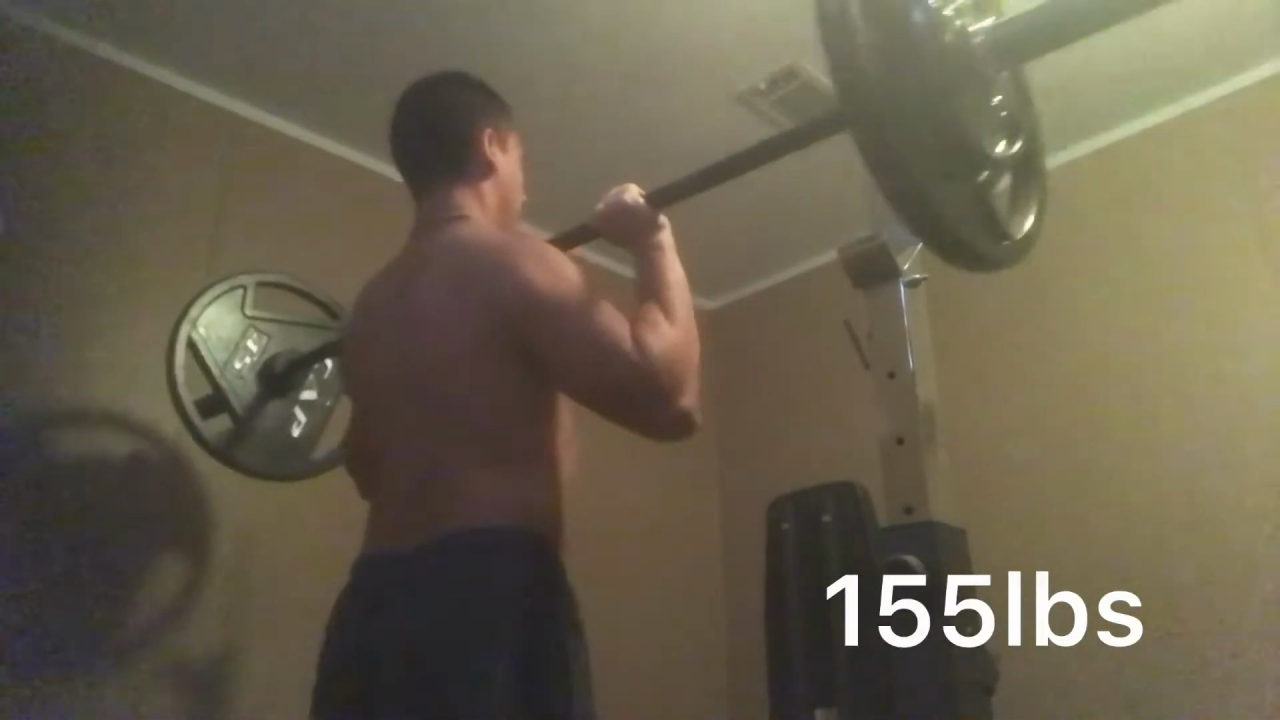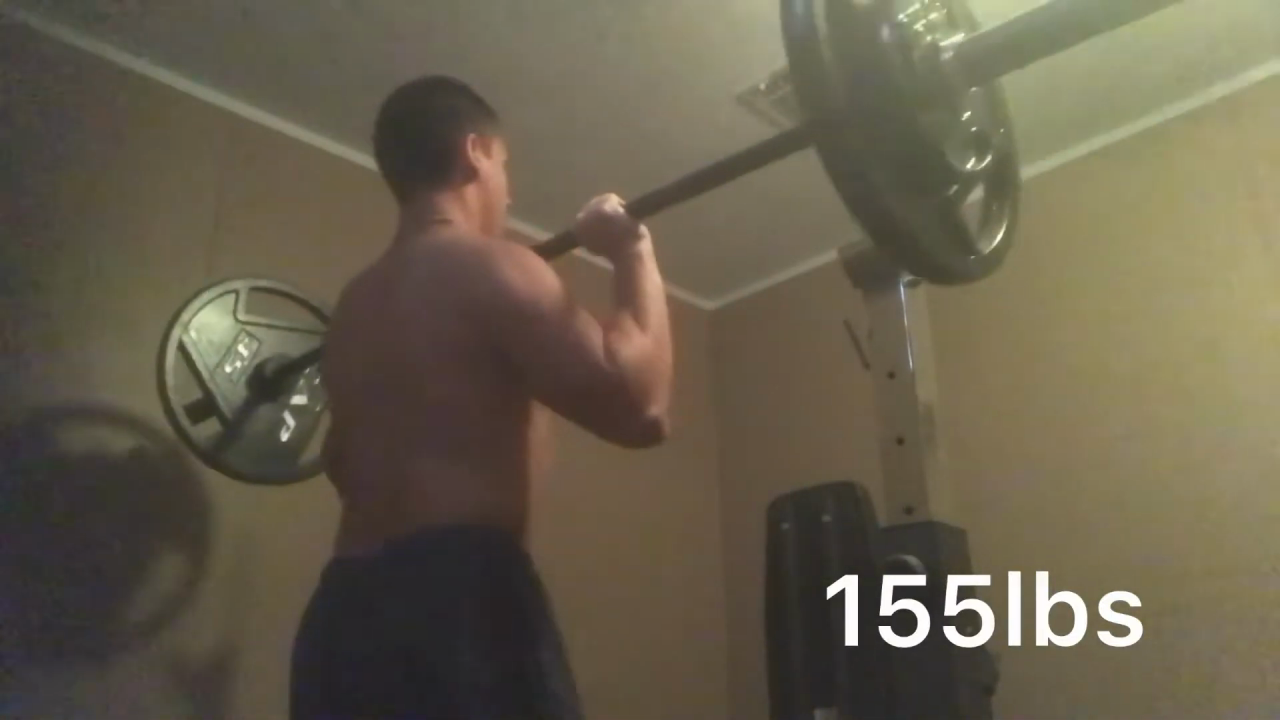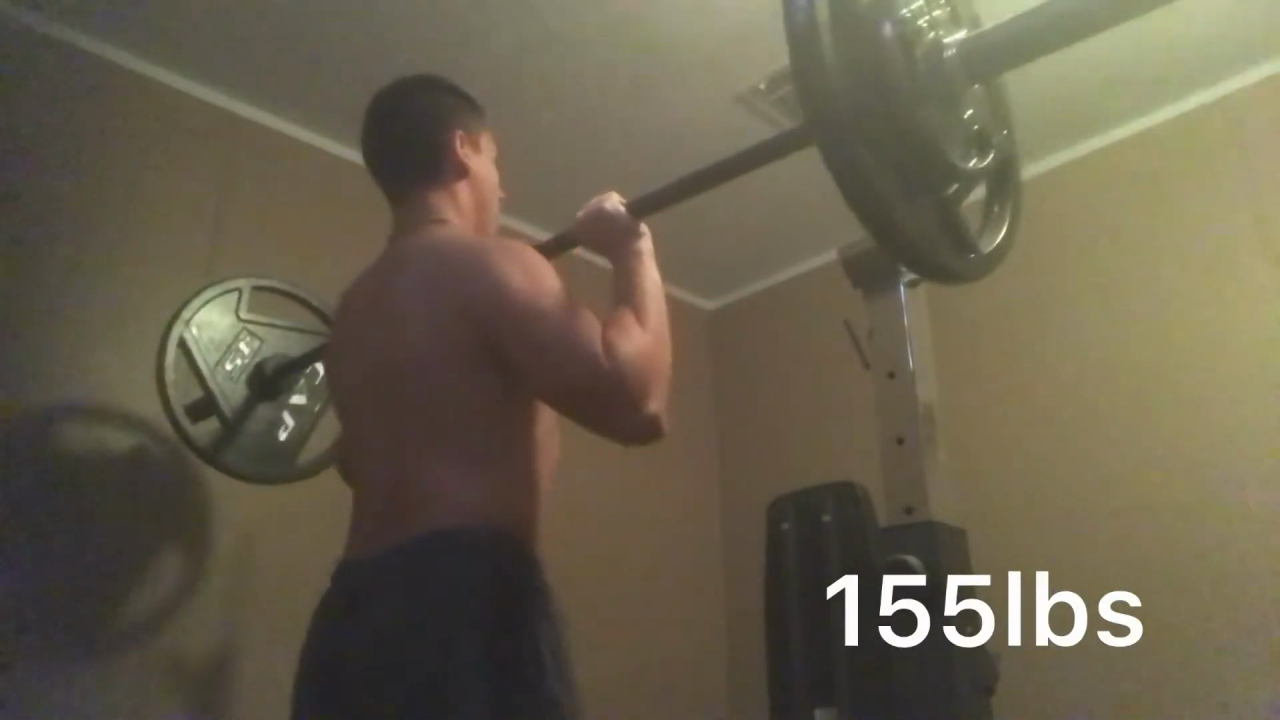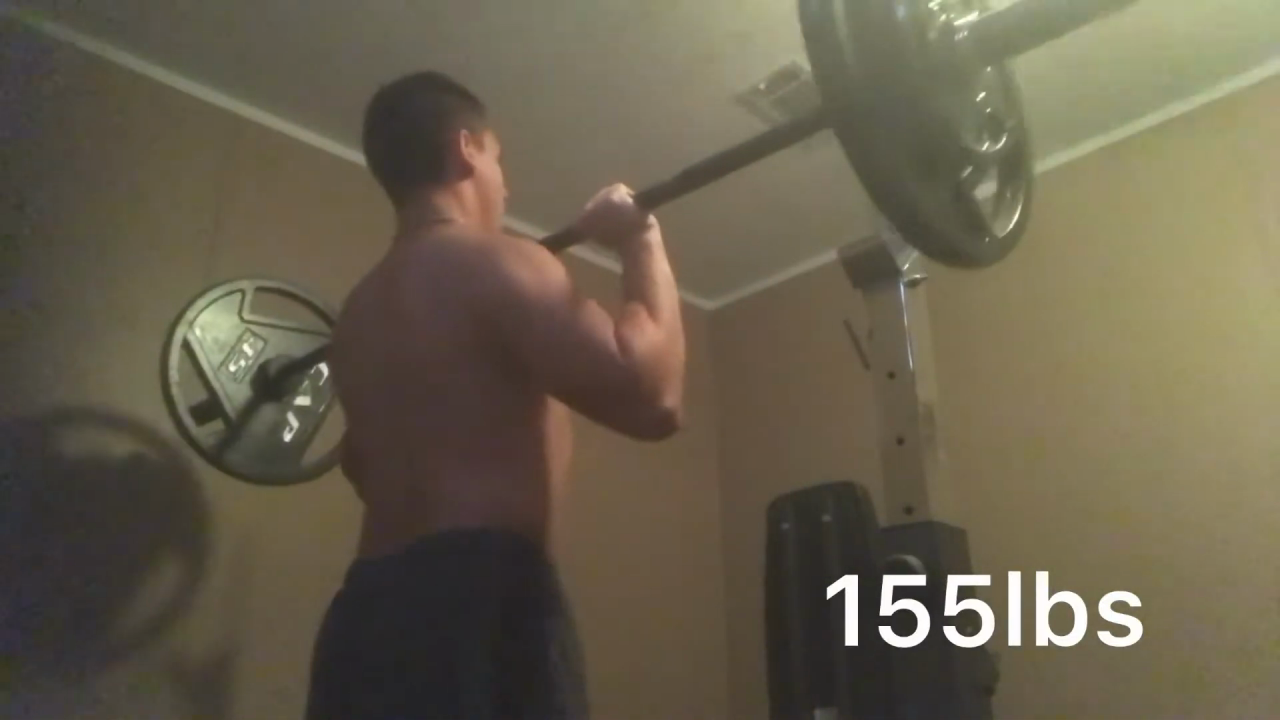
dt=0.2s
person 1, frame 1
left shoulder: (374, 302)
right shoulder: (510, 262)
right elbow: (668, 399)
right wrist: (653, 242)
left hip: (376, 604)
right hip: (482, 600)
person 1, frame 2
left shoulder: (354, 304)
right shoulder: (490, 267)
right elbow: (638, 406)
right wrist: (633, 252)
left hip: (348, 607)
right hip: (452, 599)
person 1, frame 3
left shoulder: (355, 306)
right shoulder: (487, 265)
right elbow: (635, 403)
right wrist: (632, 250)
left hip: (357, 607)
right hip: (460, 600)
person 1, frame 4
left shoulder: (360, 308)
right shoulder: (495, 263)
right elbow: (649, 399)
right wrist: (641, 242)
left hip: (370, 608)
right hip: (474, 604)
